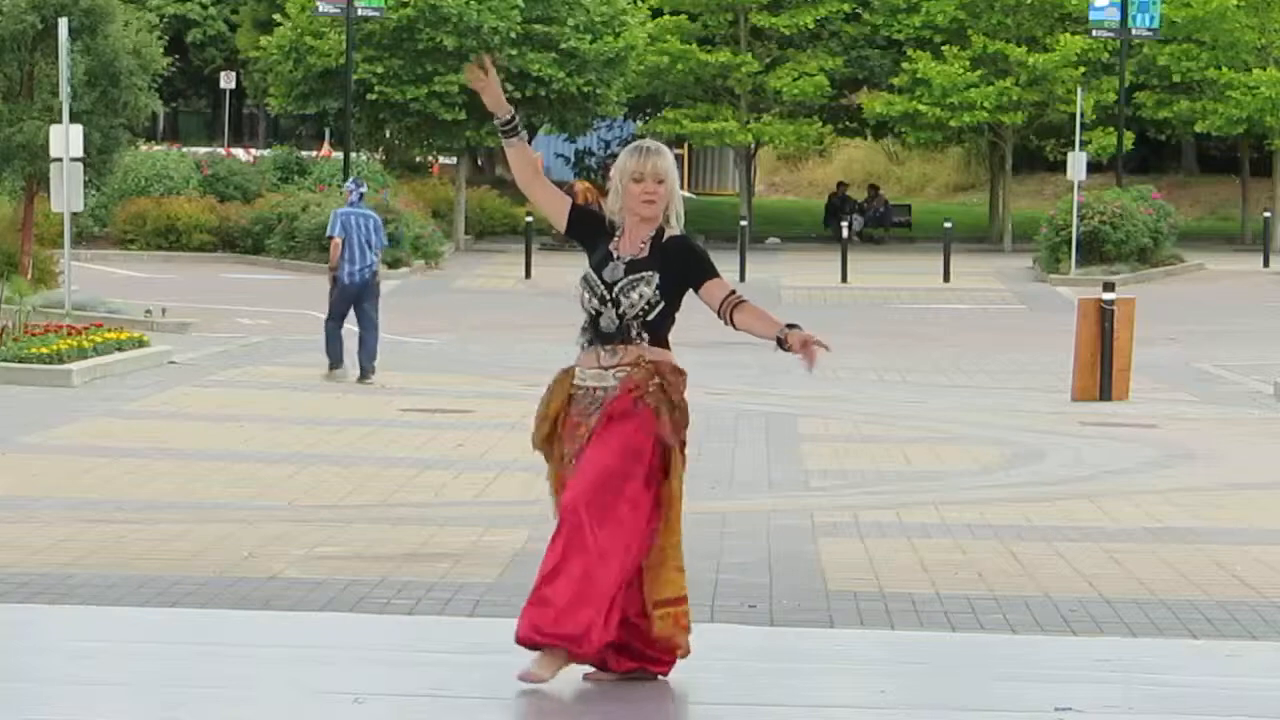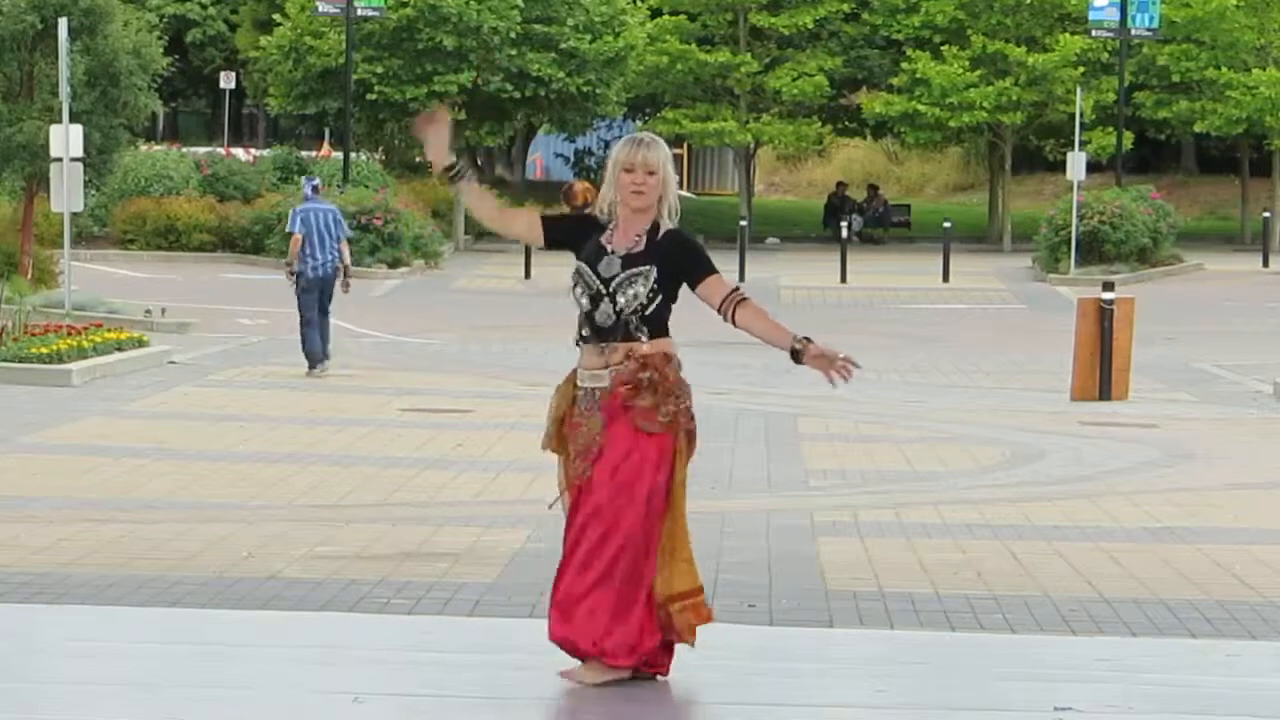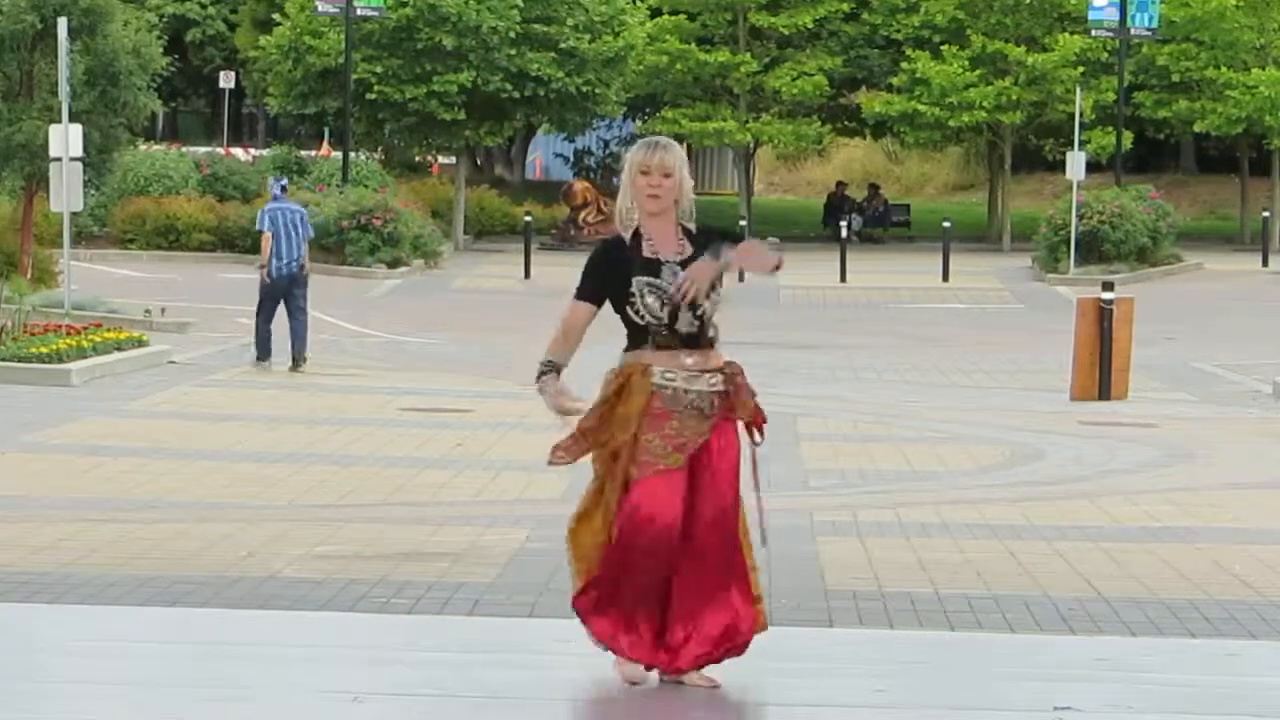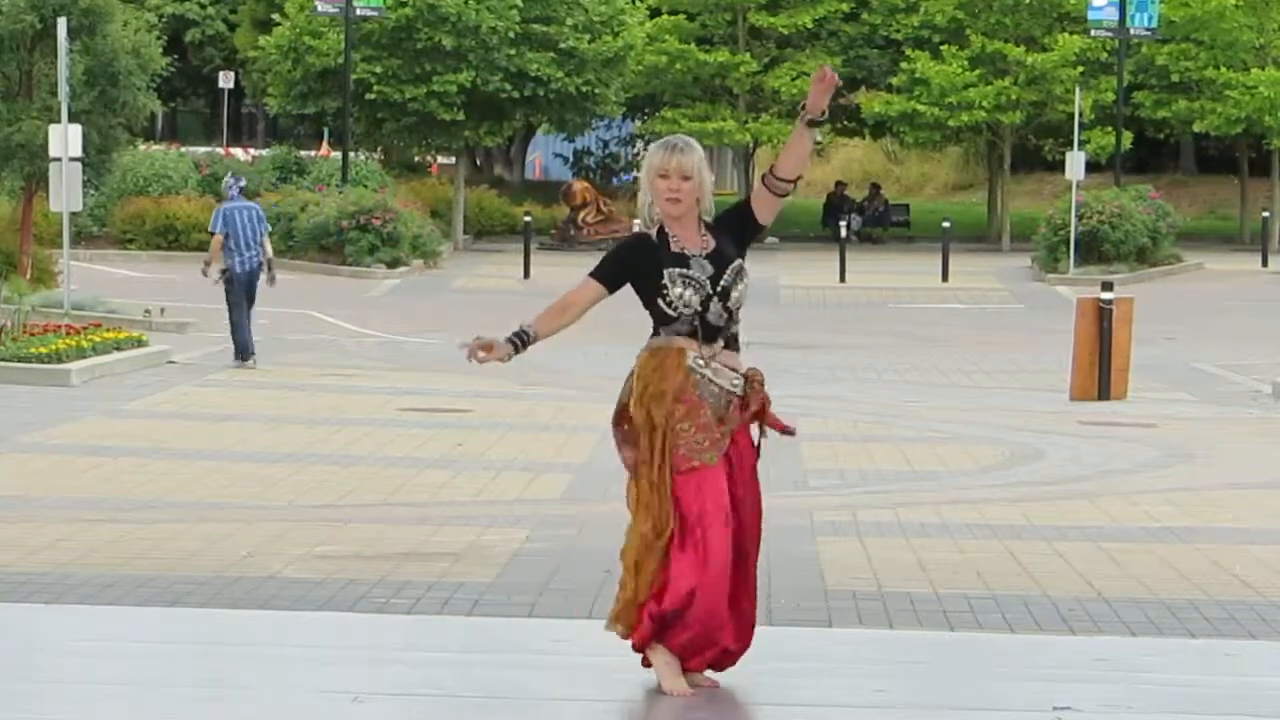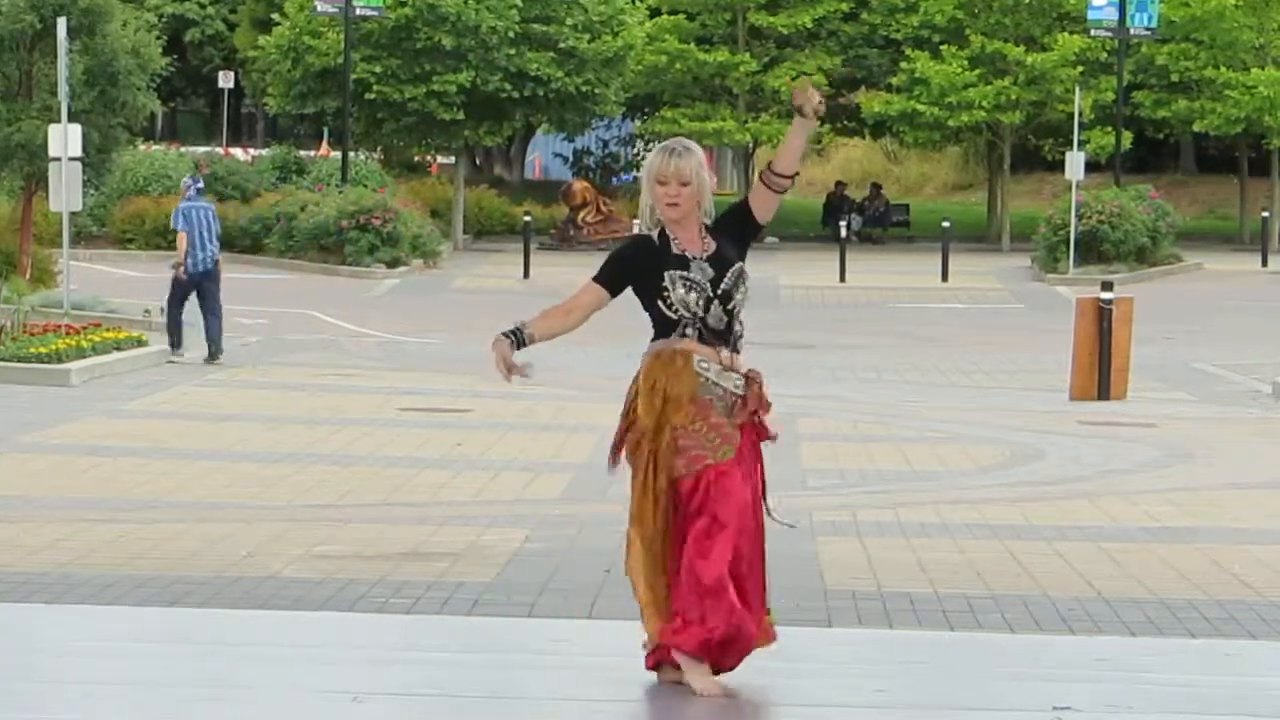
dt=0.5s
person 1, frame 1
left shoulder: (680, 252)
right shoulder: (596, 233)
left elbow: (732, 305)
right elbow: (532, 182)
left wrist: (785, 334)
right wrist: (501, 109)
left hip: (640, 401)
right hip: (588, 398)
left knee: (606, 516)
right knee: (603, 519)
left ankle: (565, 639)
right ankle: (631, 653)
person 1, frame 2
left shoulder: (678, 245)
right shoulder: (587, 231)
left elbow: (736, 304)
right elbow: (503, 219)
left wrist: (802, 348)
right wrist: (447, 162)
left hip: (649, 397)
right hip: (592, 395)
left knee: (622, 521)
right knee: (594, 522)
left ankle: (613, 647)
right ankle: (625, 647)
person 1, frame 3
left shoulder: (707, 241)
right shoulder: (613, 253)
left elbow: (770, 258)
right elbow: (571, 327)
left wrist: (720, 259)
right wrist: (549, 378)
left hip: (710, 403)
right hip: (647, 400)
left knee: (709, 528)
right knee: (650, 516)
left ankle: (686, 650)
right ankle: (629, 635)
person 1, frame 4
left shoulder: (729, 232)
right shoulder: (638, 249)
left elbow: (781, 182)
right elbow: (574, 302)
left wrist: (812, 115)
right wrist: (512, 343)
left hip: (727, 397)
right hip: (672, 391)
left knee: (728, 527)
right knee: (692, 515)
left ankle: (691, 652)
right ankle: (662, 640)
person 1, frame 5
left shoulder: (730, 234)
right shoulder: (639, 250)
left elbow: (777, 180)
right elbow: (576, 307)
left wrist: (804, 116)
right wrist: (512, 339)
left hip: (730, 401)
right hip: (676, 395)
left knee: (731, 526)
right knee: (710, 514)
left ankle: (674, 655)
right ankle: (689, 645)
person 2, frame 1
left shoulder: (340, 214)
right shoulder: (374, 217)
left elbow: (336, 242)
left wrist: (332, 268)
left hip: (346, 277)
right hip: (369, 277)
left knee: (334, 321)
right knee: (368, 325)
left ankle: (336, 366)
right ankle: (367, 372)
person 2, frame 2
left shoulder: (299, 211)
right shoulder: (333, 210)
left elbow: (297, 238)
right elbow: (343, 242)
left wrist: (289, 263)
right wrist: (347, 273)
left hip: (308, 272)
right hip: (329, 270)
left knee: (309, 319)
right knee: (322, 315)
left ankle: (316, 364)
right ankle: (322, 357)
person 2, frame 3
left shoulder: (268, 210)
right shoulder: (300, 211)
left elbow: (267, 237)
left wrist: (263, 265)
right wrist: (305, 268)
left hip: (275, 270)
right hip: (297, 270)
left knee: (265, 314)
right knee: (298, 315)
left ankle: (263, 358)
right ankle: (298, 360)
person 2, frame 4
left shoulder: (223, 209)
right shoulder: (255, 208)
left elbow: (218, 239)
right elbow: (265, 239)
left wrist: (208, 263)
right wrist: (271, 266)
left hip: (235, 267)
right hip: (254, 266)
left knee: (238, 313)
right knee: (245, 310)
left ankle: (247, 357)
right ankle: (241, 352)
person 2, frame 5
left shoulder: (182, 208)
right shoulder: (210, 208)
left elbow: (182, 237)
left wrist: (179, 263)
left hip: (190, 266)
right hip: (211, 265)
left knee: (174, 305)
right knee: (212, 310)
left ankle: (176, 347)
right ankle: (215, 352)
